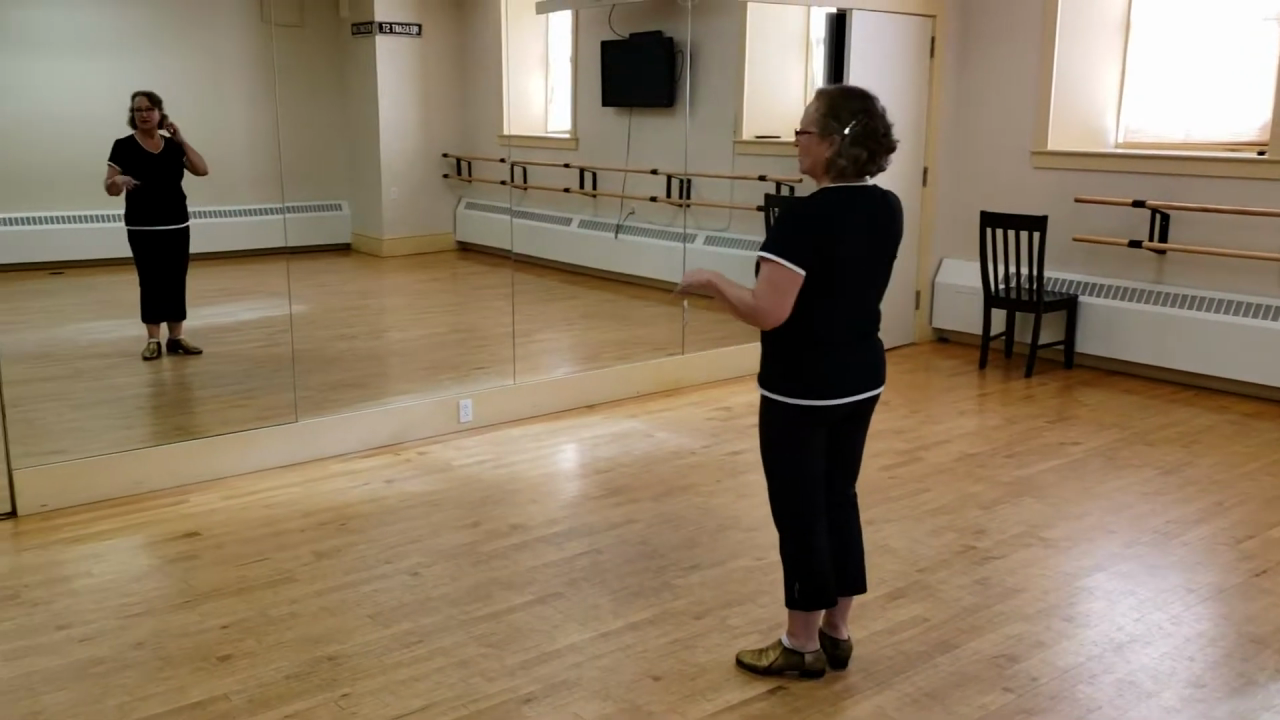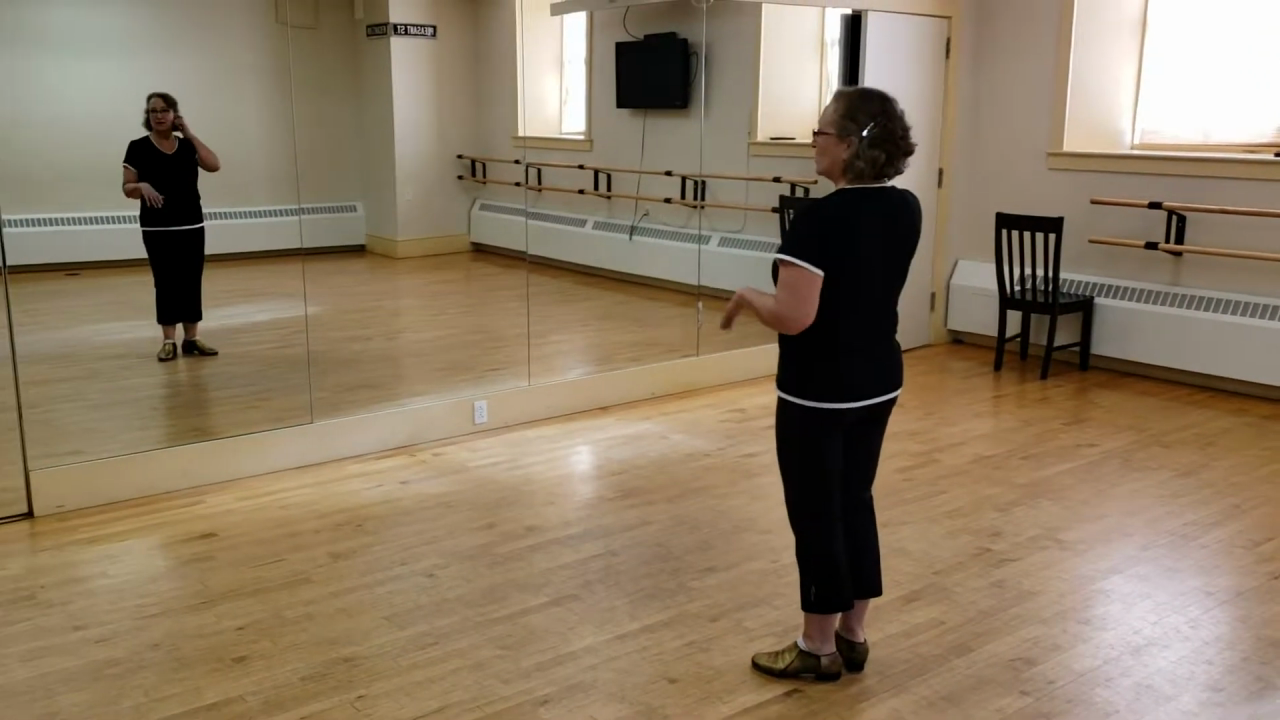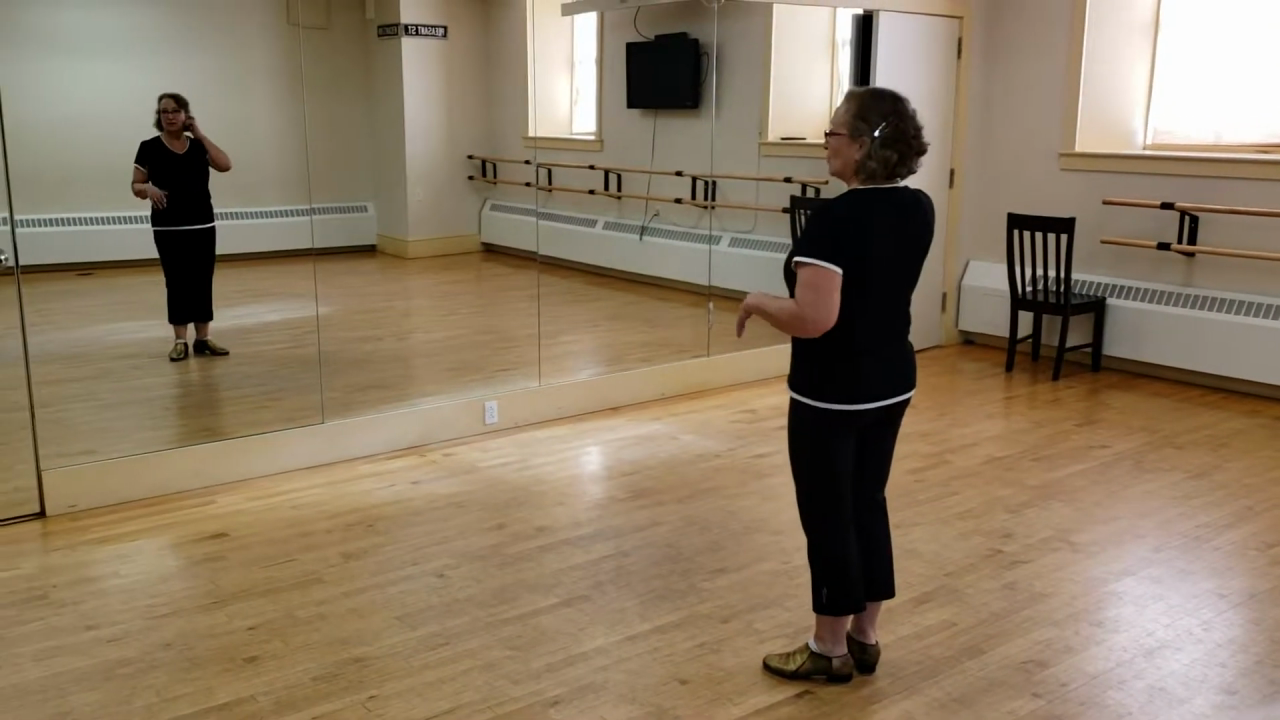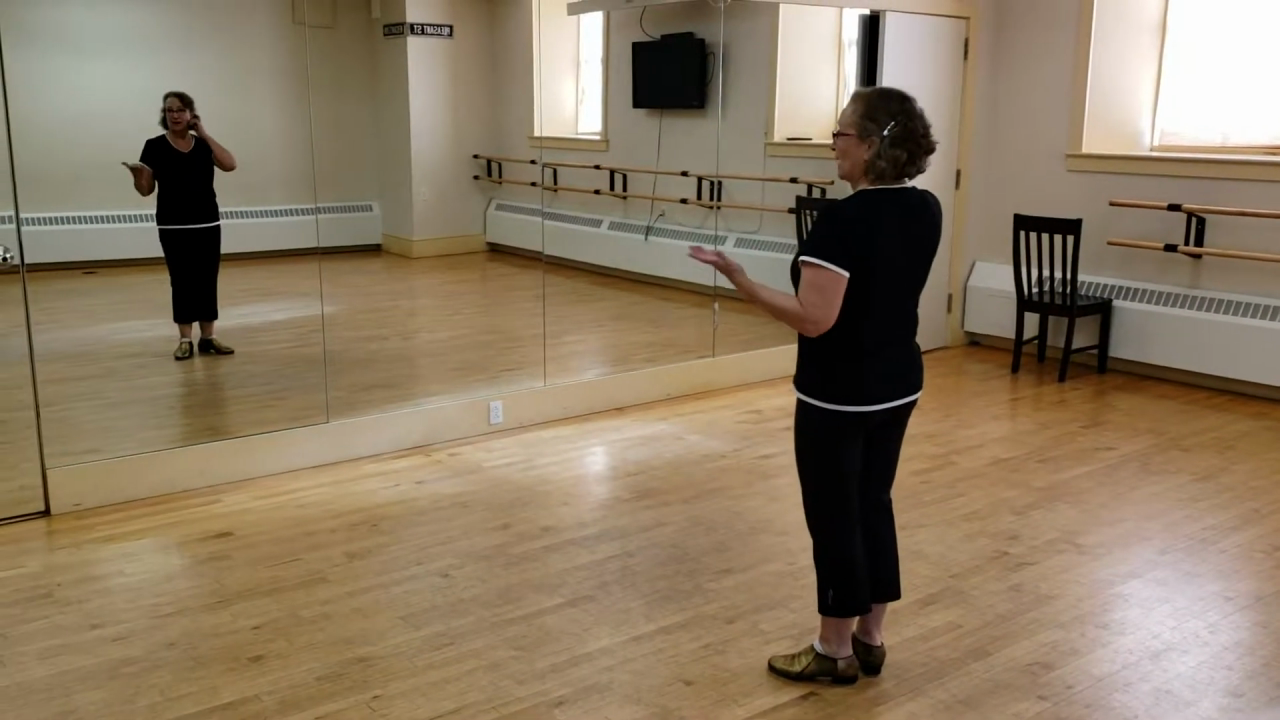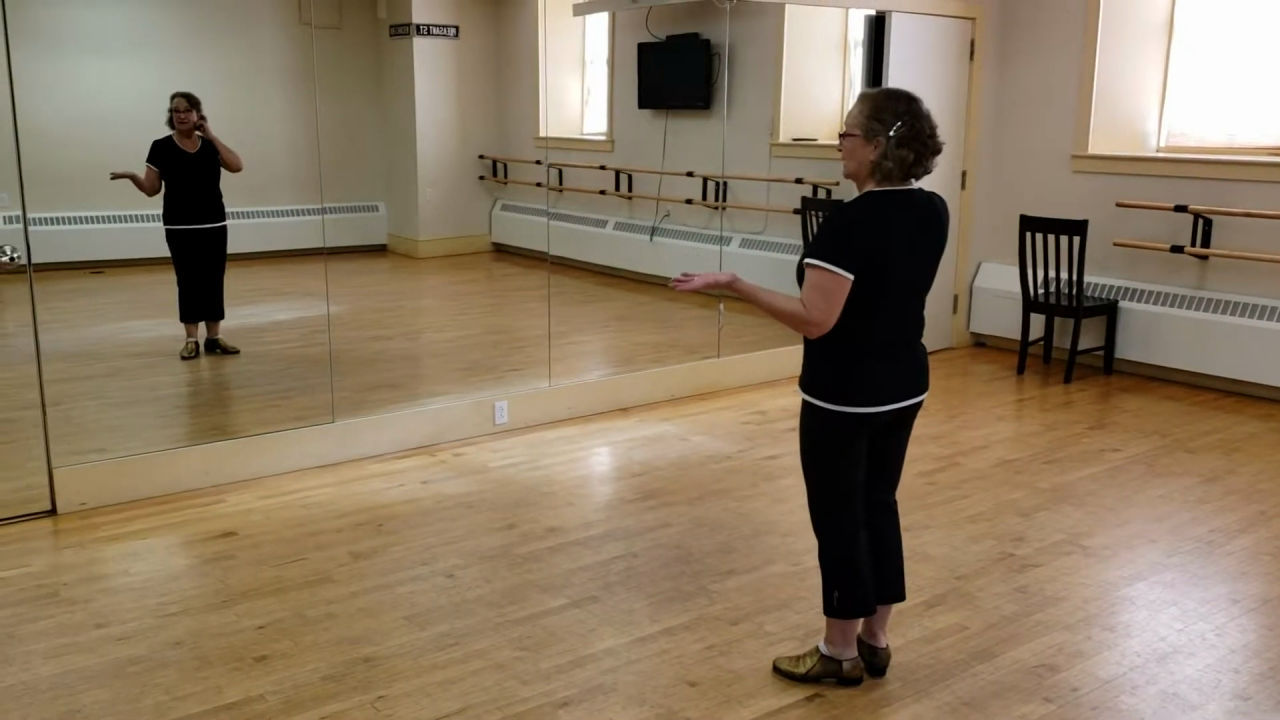
dt=0.2s
person 1, frame 1
left shoulder: (803, 217)
right shoulder: (886, 208)
left elbow: (766, 312)
left wrist: (710, 280)
left hip: (800, 390)
right hip: (862, 380)
left knee: (799, 511)
right knee: (838, 499)
left ankle: (802, 646)
right ankle: (837, 634)
person 1, frame 2
left shoulder: (822, 218)
right shoulder: (906, 210)
left elbow: (792, 316)
left wrist: (744, 297)
left hip: (818, 393)
right hip: (880, 383)
left knee: (817, 515)
right knee: (855, 502)
left ankle: (818, 649)
right ankle: (853, 636)
person 1, frame 3
left shoulder: (835, 218)
right shoulder: (919, 210)
left elbow: (813, 319)
left wrist: (756, 302)
left hip: (831, 394)
right hip: (893, 384)
left knee: (829, 517)
right knee: (868, 504)
left ankle: (829, 650)
right ankle: (864, 638)
person 1, frame 4
left shoulder: (844, 220)
right shoulder: (926, 210)
left elbow: (813, 317)
left wrist: (737, 275)
left hip: (839, 394)
right hip: (899, 384)
left knee: (834, 517)
right knee: (874, 506)
left ankle: (835, 651)
right ankle: (870, 640)
person 1, frame 5
left shoulder: (852, 222)
right shoulder: (933, 212)
left elbow: (813, 318)
left wrist: (732, 283)
left hip: (844, 396)
right hip: (905, 386)
left knee: (839, 518)
right knee: (879, 507)
left ankle: (840, 653)
right ankle: (876, 641)
person 2, frame 1
left shoulder: (173, 146)
right shoulder: (124, 147)
left elbow: (202, 170)
right elbow: (110, 187)
left wrist: (181, 139)
right wrist: (119, 181)
left hip: (177, 225)
right hip: (142, 227)
left knee: (176, 281)
right knee: (150, 282)
left ankle: (177, 337)
right ankle: (153, 341)
person 2, frame 2
left shoulder: (187, 146)
right shoulder: (138, 148)
left elbow: (213, 165)
right elbow: (127, 189)
left wrist: (189, 134)
right wrist: (141, 187)
left hip: (192, 226)
right hip: (157, 229)
left knee: (192, 281)
right knee: (165, 282)
left ankle: (192, 338)
right ankle: (169, 341)
person 2, frame 3
left shoulder: (199, 146)
right shoulder: (149, 148)
left elbow: (225, 165)
right elbow: (136, 186)
left wrist: (200, 135)
right wrist: (147, 189)
left hip: (203, 225)
right hip: (168, 228)
left knee: (203, 281)
right knee: (177, 282)
left ankle: (203, 338)
right ankle: (180, 341)
person 2, frame 4
left shoulder: (203, 145)
right shoulder: (154, 146)
left elbow: (230, 164)
right elbow: (145, 189)
left wrist: (204, 134)
right wrist: (137, 174)
left hip: (208, 224)
right hip: (173, 227)
left knee: (208, 280)
right knee: (182, 281)
left ankle: (208, 337)
right ankle: (185, 340)
person 2, frame 5
left shoulder: (210, 146)
right shoulder: (161, 147)
left elbow: (236, 166)
right elbow: (151, 189)
left wrist: (211, 136)
right wrist: (133, 177)
left hip: (214, 224)
right hip: (180, 227)
left knee: (214, 280)
right knee: (188, 281)
left ankle: (214, 336)
right ankle: (191, 340)
